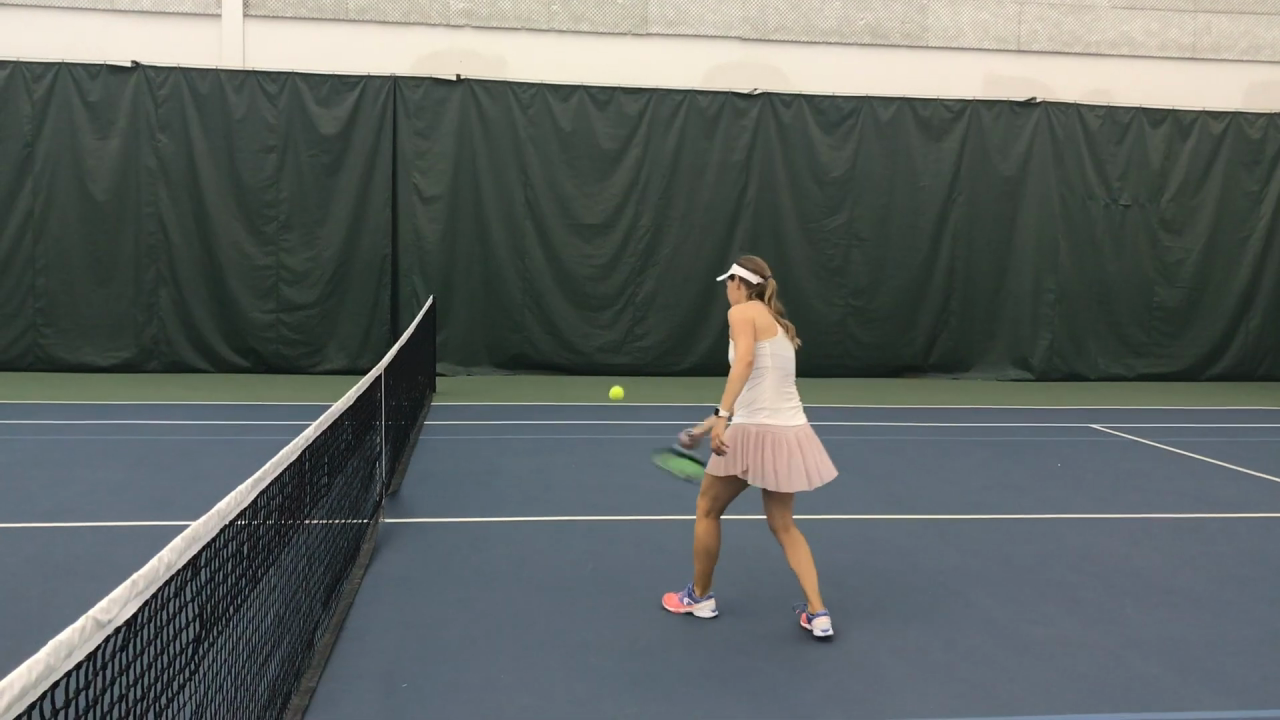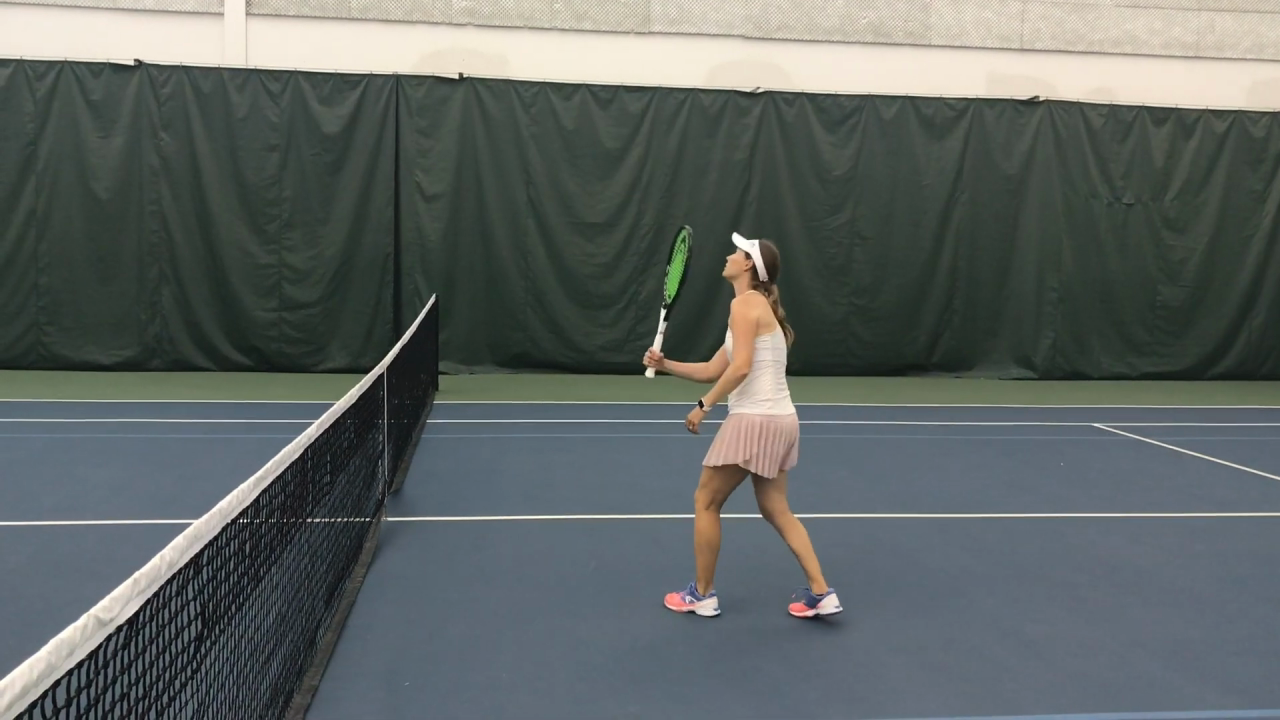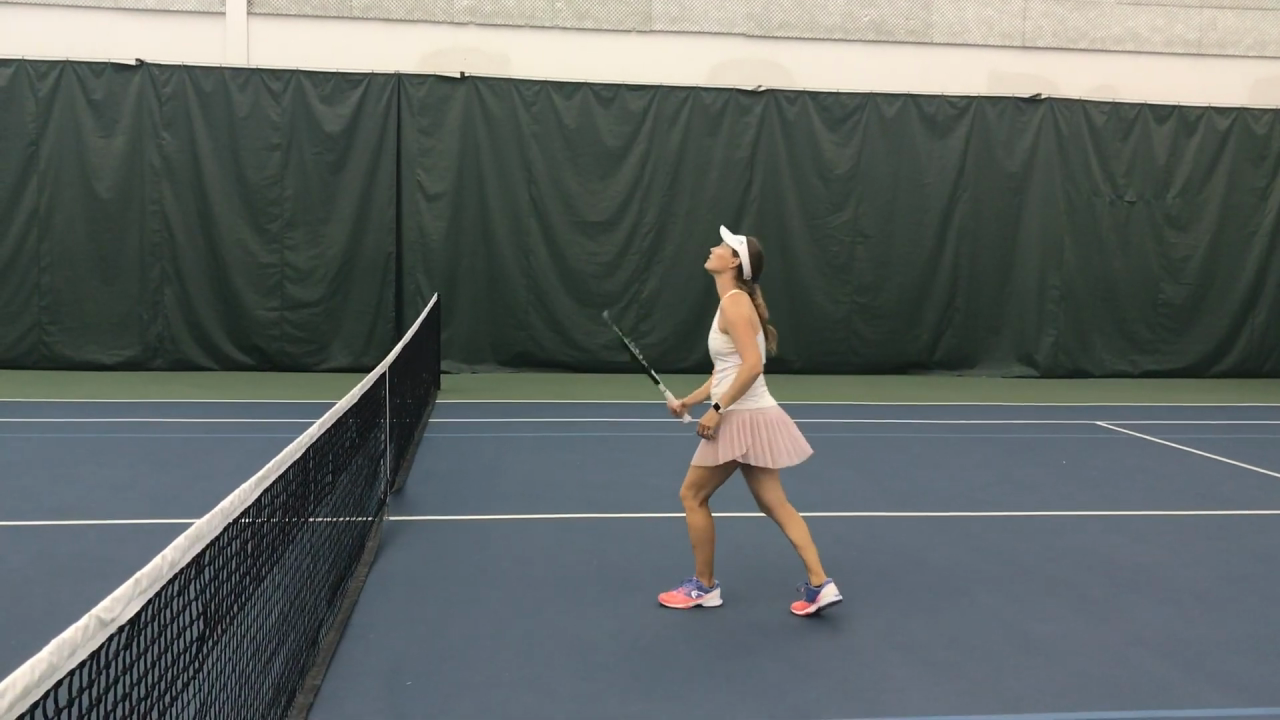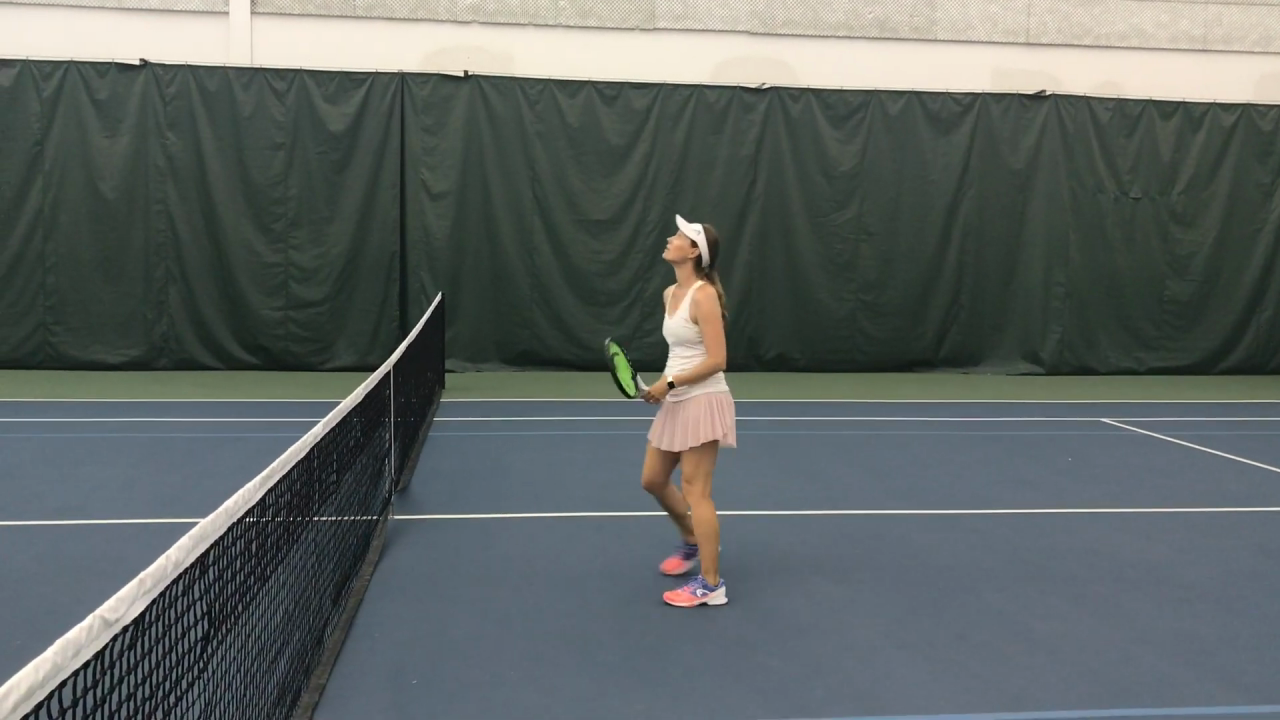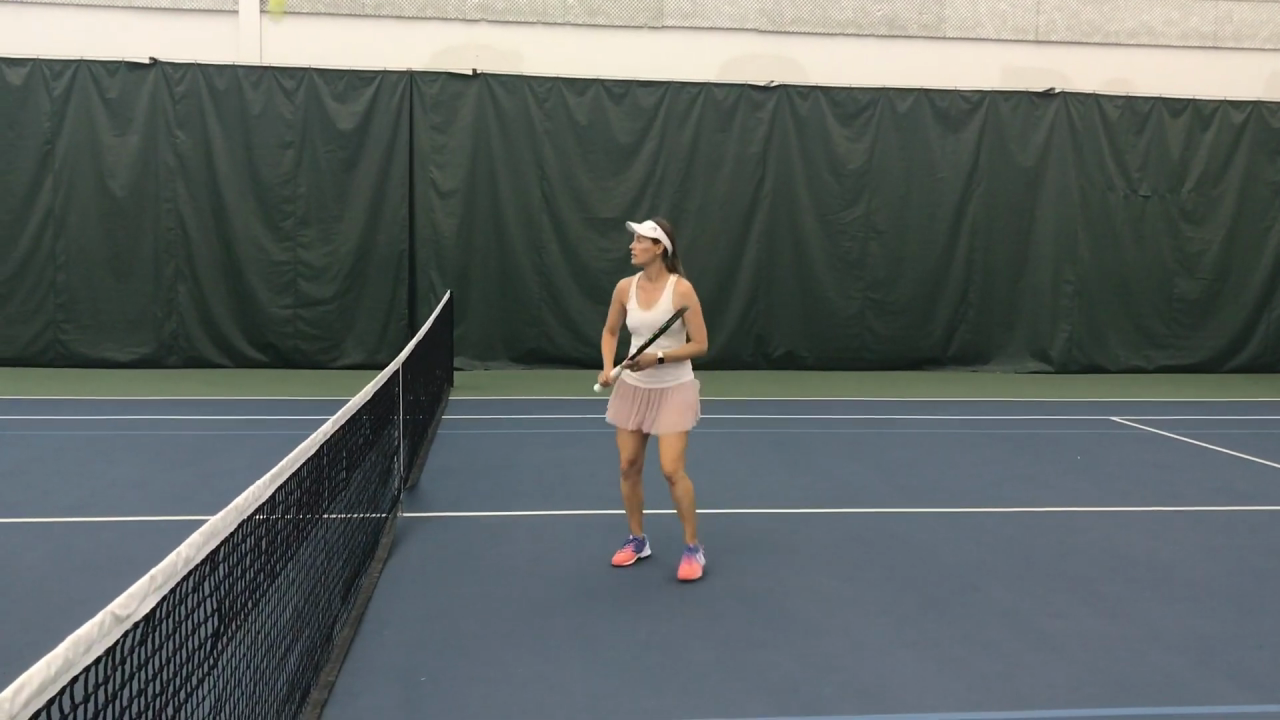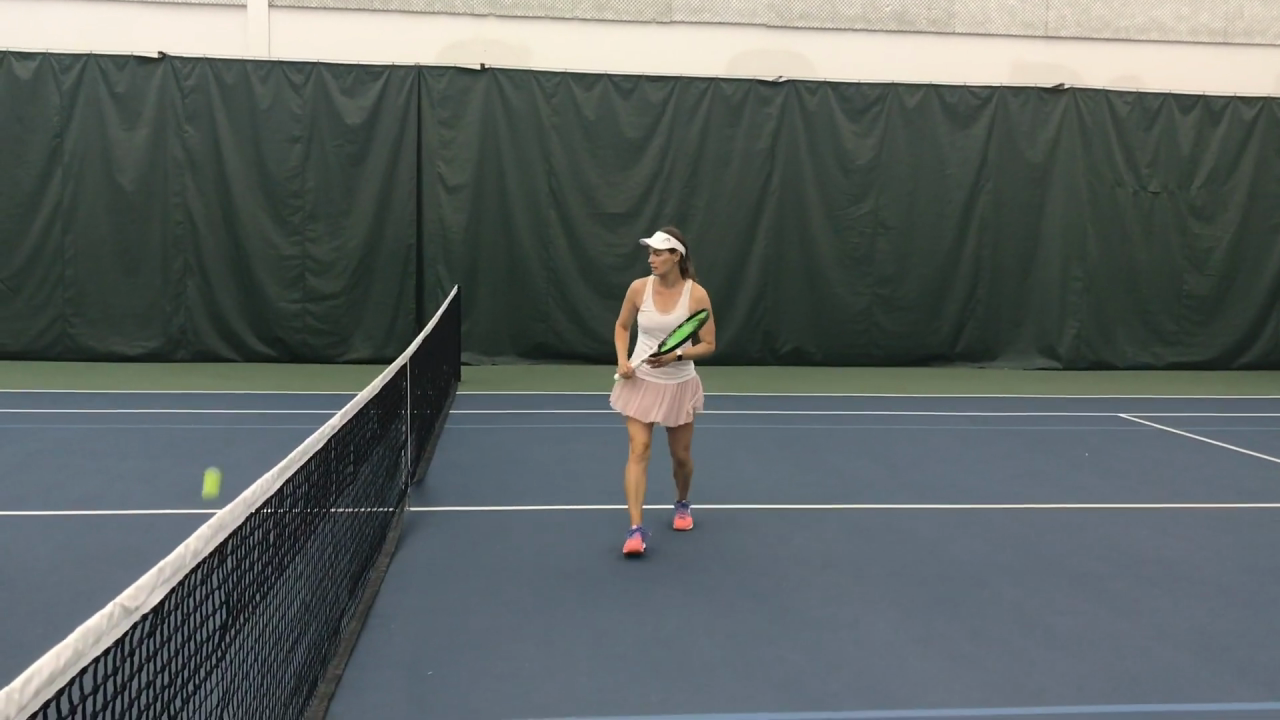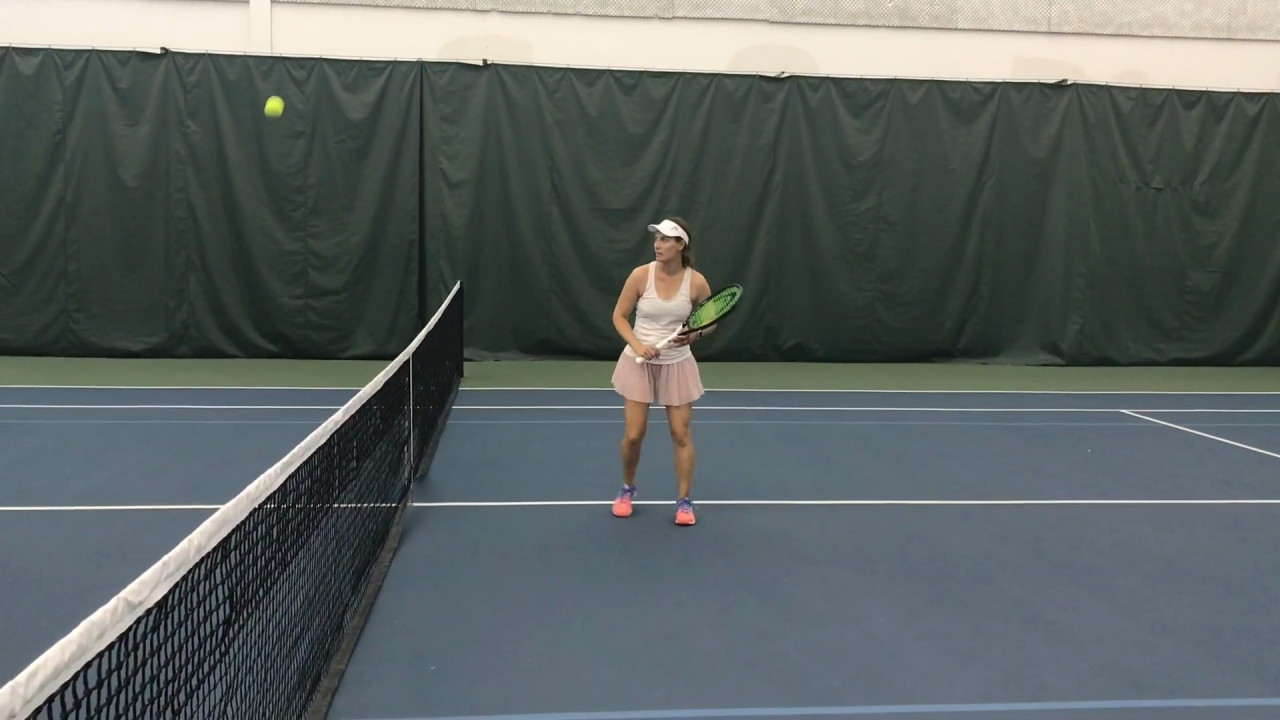
dt=0.4s
person 1, frame 1
left shoulder: (742, 312)
right shoulder: (781, 327)
left elbow: (743, 360)
left wrist: (721, 416)
right wrist: (704, 427)
left hip: (756, 431)
right hip: (792, 432)
left knee: (706, 510)
right knee: (783, 525)
left ankle: (700, 595)
right ankle: (817, 612)
person 1, frame 2
left shoulder: (744, 302)
right shoulder: (760, 307)
left elbow: (741, 368)
right elbow: (713, 370)
left wrist: (702, 406)
right wrist: (666, 364)
left hip: (755, 422)
right hip: (779, 421)
left knee: (705, 503)
right knee: (776, 510)
left ankle: (702, 594)
right ankle: (821, 593)
person 1, frame 3
left shoulder: (734, 303)
right shoulder: (733, 303)
left elbow: (752, 366)
left wrist: (716, 410)
right wrist: (689, 401)
left hip: (742, 419)
right hip: (753, 417)
left knee: (692, 496)
right knee: (774, 503)
left ankle: (705, 586)
right ankle: (820, 584)
person 1, frame 4
left shoulder: (703, 295)
right shoulder: (671, 294)
left elbow: (717, 360)
left wrist: (669, 383)
right wrist: (665, 386)
left hip: (702, 402)
right hip: (678, 403)
left knee: (696, 493)
right knee: (652, 480)
left ankle: (711, 584)
right ankle: (694, 544)
person 1, frame 5
left shoulder: (681, 289)
right shoulder: (625, 288)
left elbow: (700, 345)
right elbow: (610, 333)
left wrist: (658, 357)
right wrist: (608, 368)
left hip: (674, 389)
right hip: (633, 388)
left knee: (673, 471)
right knee: (628, 467)
left ankle: (693, 547)
right ankle: (637, 540)
person 1, frame 6
left shoulder: (697, 295)
right shoulder: (639, 288)
left elbow: (709, 345)
right elbow: (622, 326)
left wrist: (676, 356)
right wrist: (623, 361)
left hip: (679, 385)
right hip: (642, 382)
left knee: (681, 456)
right knee: (638, 452)
left ankle: (682, 503)
right ankle: (636, 529)
person 1, frame 7
left shoulder: (697, 282)
right shoulder: (641, 275)
right elbow: (619, 316)
left wrist: (694, 335)
right wrist: (638, 346)
left hip: (677, 365)
right hip: (640, 363)
left knee: (681, 435)
right knee: (634, 435)
left ankle: (684, 500)
right ankle: (628, 489)
